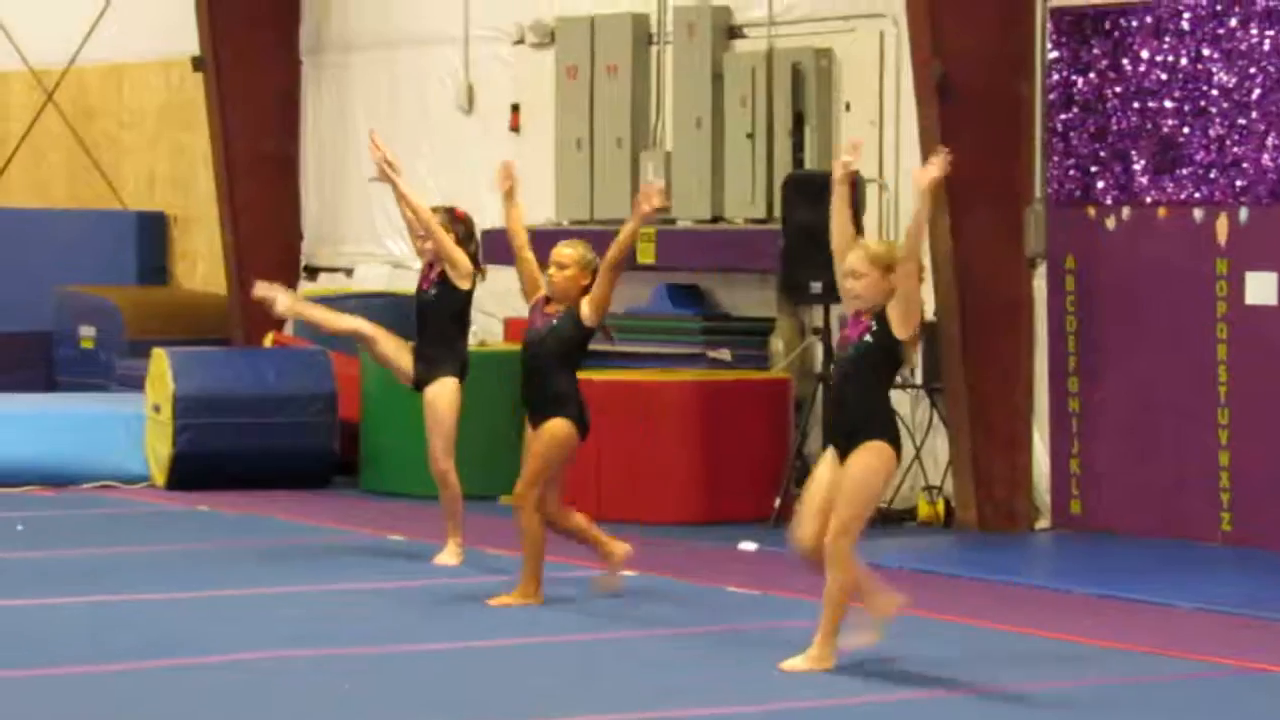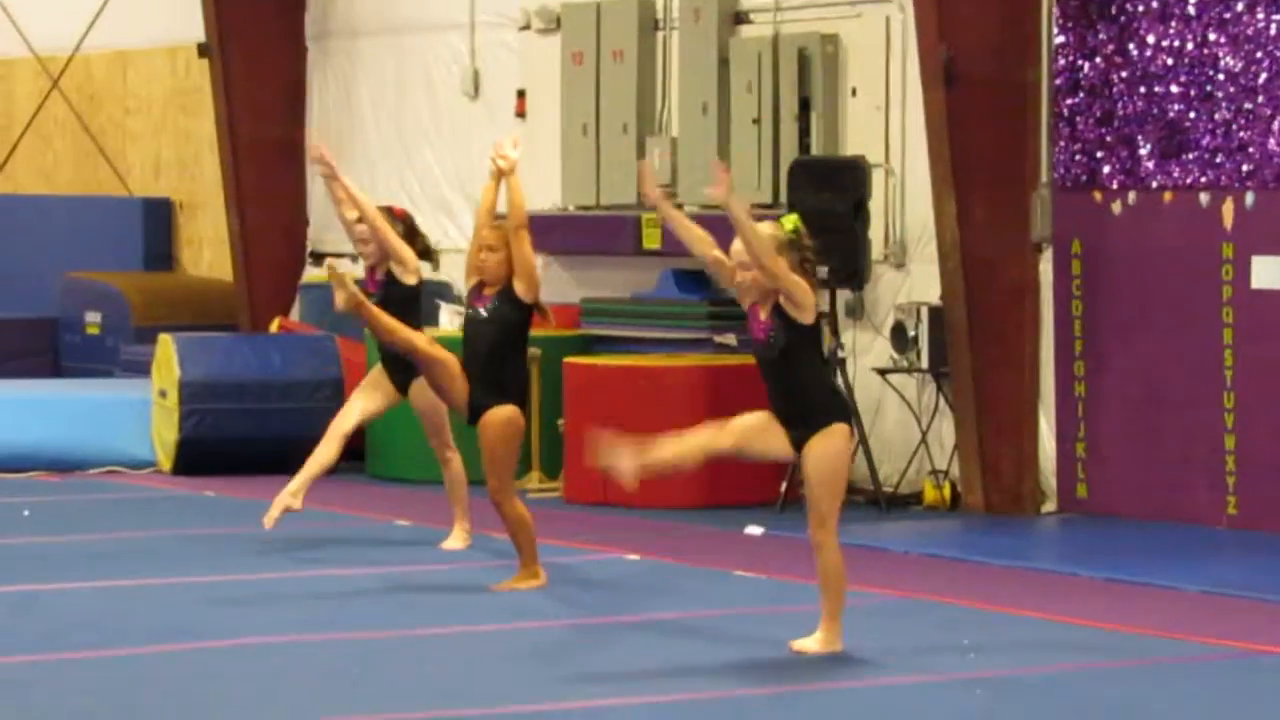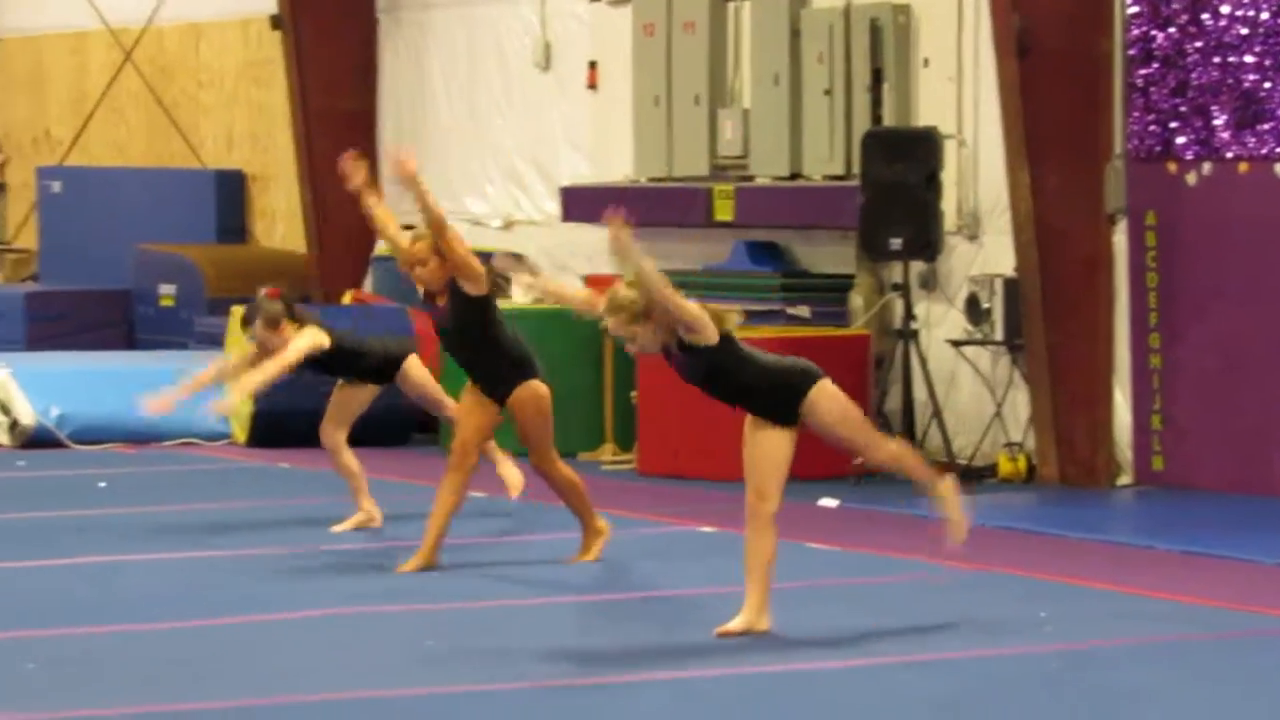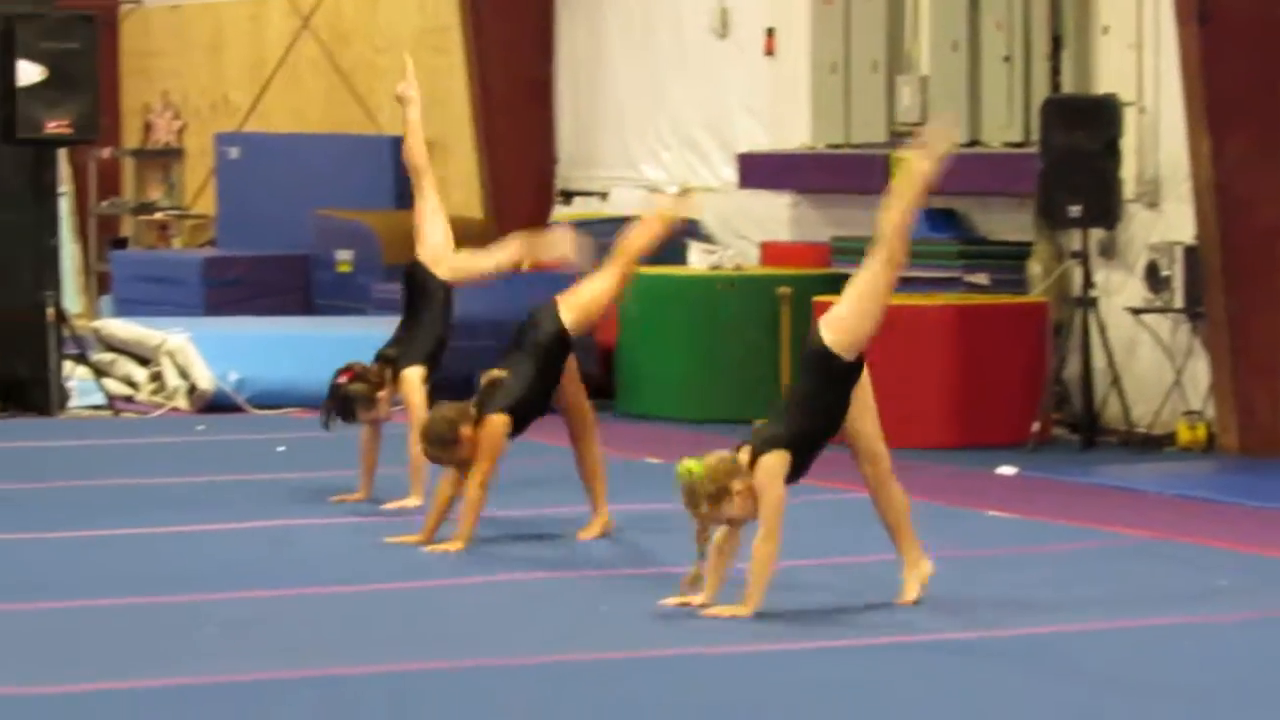
dt=0.4s
person 1, frame 1
left shoulder: (898, 316)
right shoulder: (856, 314)
left elbow: (912, 251)
right elbow: (839, 245)
left wrist: (922, 195)
right wrist: (841, 185)
left hip: (874, 443)
right hip: (841, 444)
left knee: (836, 543)
right knee: (808, 540)
left ankle: (823, 650)
right ankle: (878, 601)
person 1, frame 2
left shoulder: (796, 299)
right shoulder: (750, 300)
left elbow: (774, 260)
right elbow: (700, 245)
left wrist: (736, 212)
right wrist: (659, 202)
left hip: (826, 422)
right hip: (784, 422)
left knee: (821, 532)
right knee: (721, 436)
left ankle: (830, 632)
person 1, frame 3
left shoulder: (694, 329)
right shoulder: (664, 336)
left elbow: (662, 294)
right elbow: (592, 300)
left wrist: (631, 253)
right wrist: (532, 279)
left hip: (802, 388)
right hip: (766, 408)
left knee: (874, 449)
right knee: (761, 508)
left ankle: (941, 488)
right ankle: (756, 611)
person 1, frame 4
left shoulder: (767, 471)
right shoulder: (733, 470)
left elbow: (766, 545)
right elbow: (724, 535)
left wrist: (747, 602)
right wrist: (707, 590)
left hip: (837, 355)
right hip: (834, 372)
left knee: (885, 255)
right knee: (876, 470)
right ankle: (914, 561)
person 2, frame 1
left shoulder: (461, 269)
right shoulder: (430, 268)
left elbow: (429, 220)
right elbow: (411, 218)
left wrist: (396, 177)
right wrist: (391, 179)
left hip: (444, 371)
right hip: (416, 361)
left knee: (441, 461)
right knee: (363, 329)
left ankle: (455, 542)
person 2, frame 2
left shoulder: (404, 266)
right shoulder: (372, 267)
left elbow: (376, 222)
right elbow: (352, 220)
left wrist: (339, 176)
right wrist: (332, 180)
left hip: (419, 368)
right hip: (389, 368)
left knee: (444, 451)
right knee: (341, 425)
left ankle: (462, 527)
right ankle: (293, 493)
person 2, frame 3
left shoulder: (308, 338)
right shoulder: (270, 345)
left elbow: (275, 370)
right elbow: (225, 367)
left wrist: (237, 393)
left hip: (393, 361)
right hip: (363, 376)
left knee: (446, 411)
right knee: (332, 439)
left ankle: (501, 462)
right ankle: (368, 511)
person 2, frame 4
left shoulder: (406, 379)
right shoulder: (373, 378)
left elbow: (415, 438)
right elbow: (371, 435)
left wrist: (415, 495)
right wrist: (364, 489)
left hip: (431, 276)
right hip: (427, 276)
person 3, frame 1
left shoulder: (586, 310)
right shoulder: (539, 303)
left elbow: (612, 261)
right elbow: (520, 244)
left wrist: (638, 219)
right wrist: (509, 199)
left hip: (562, 416)
right hip: (537, 413)
left knee: (527, 496)
right knee: (545, 505)
left ankle: (530, 588)
right ankle: (610, 549)
person 3, frame 2
left shoulder: (521, 292)
right shoulder: (476, 287)
left elbow: (519, 228)
right elbow: (482, 224)
left wrist: (512, 175)
right wrist: (492, 179)
left hip: (503, 401)
right hip: (467, 387)
left knee: (501, 492)
right knee: (419, 343)
left ankle: (532, 571)
right ankle: (356, 303)
person 3, frame 3
left shoulder: (469, 282)
right shoulder: (429, 291)
left elbow: (443, 230)
right elbow: (395, 240)
left wrist: (418, 188)
right wrist: (364, 192)
left hip: (518, 379)
right hip: (483, 384)
left knee: (546, 467)
right knee: (458, 463)
left ankle: (594, 530)
right ankle: (427, 551)
person 3, frame 4
left shoulder: (493, 422)
right shoulder: (472, 423)
left elbow: (475, 484)
right elbow: (456, 482)
left wrist: (458, 538)
right wrist: (426, 533)
right hip: (548, 352)
left knee: (620, 265)
right knee: (581, 431)
left ankle: (664, 214)
right ankle: (601, 514)
